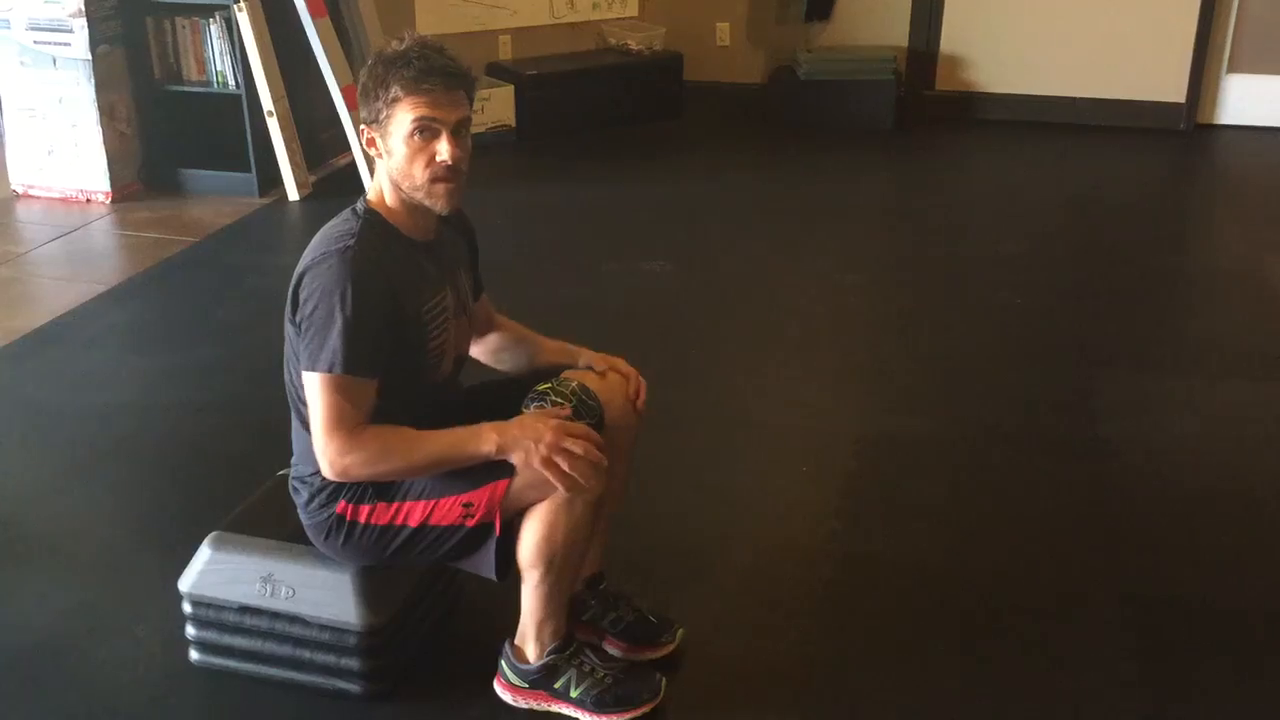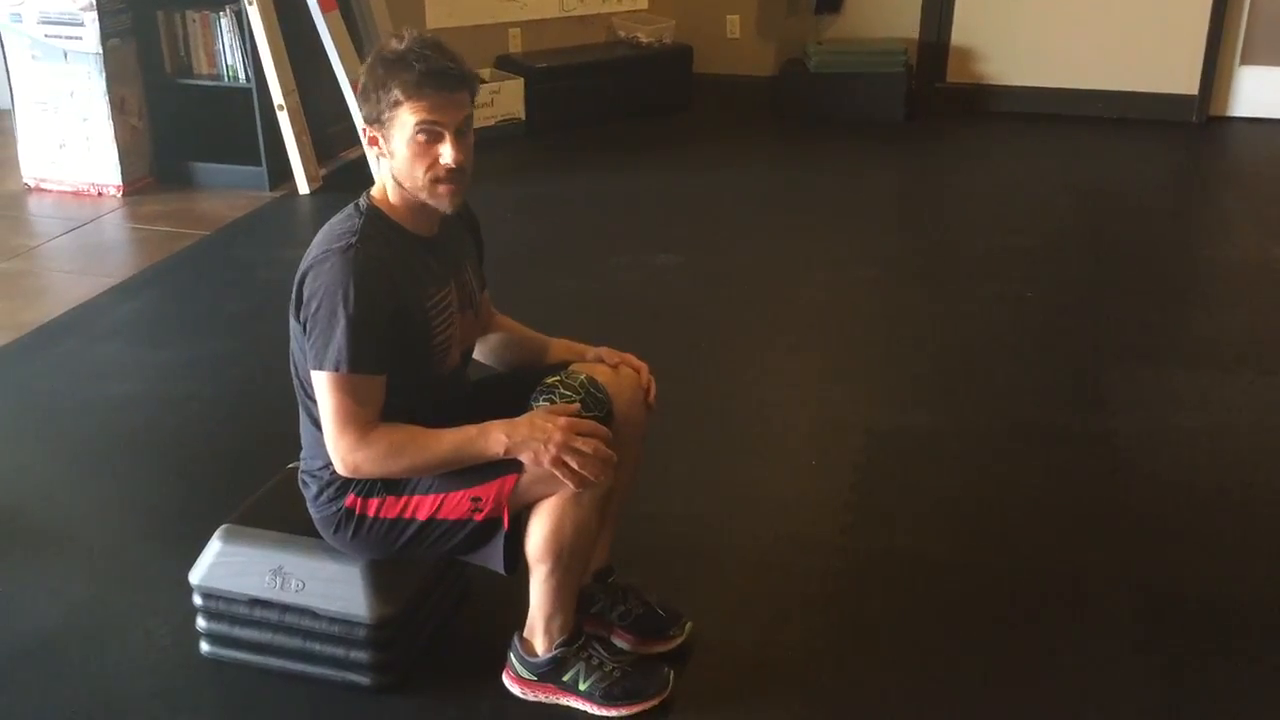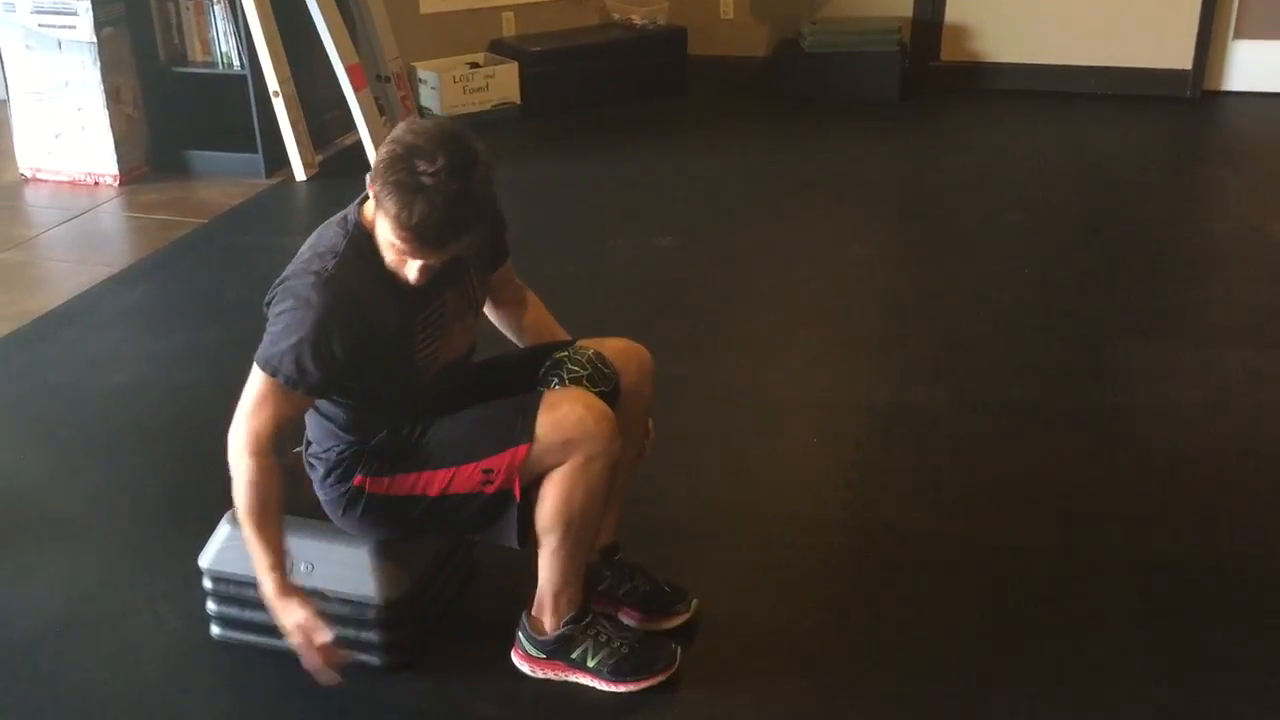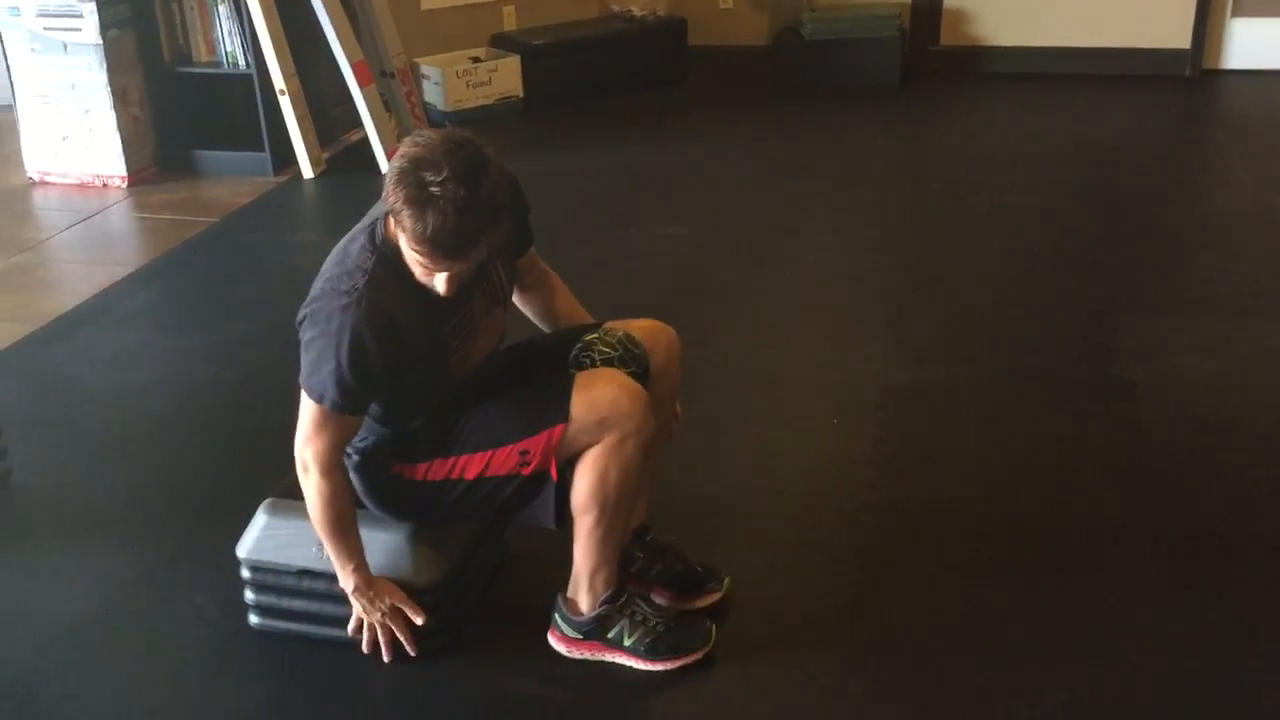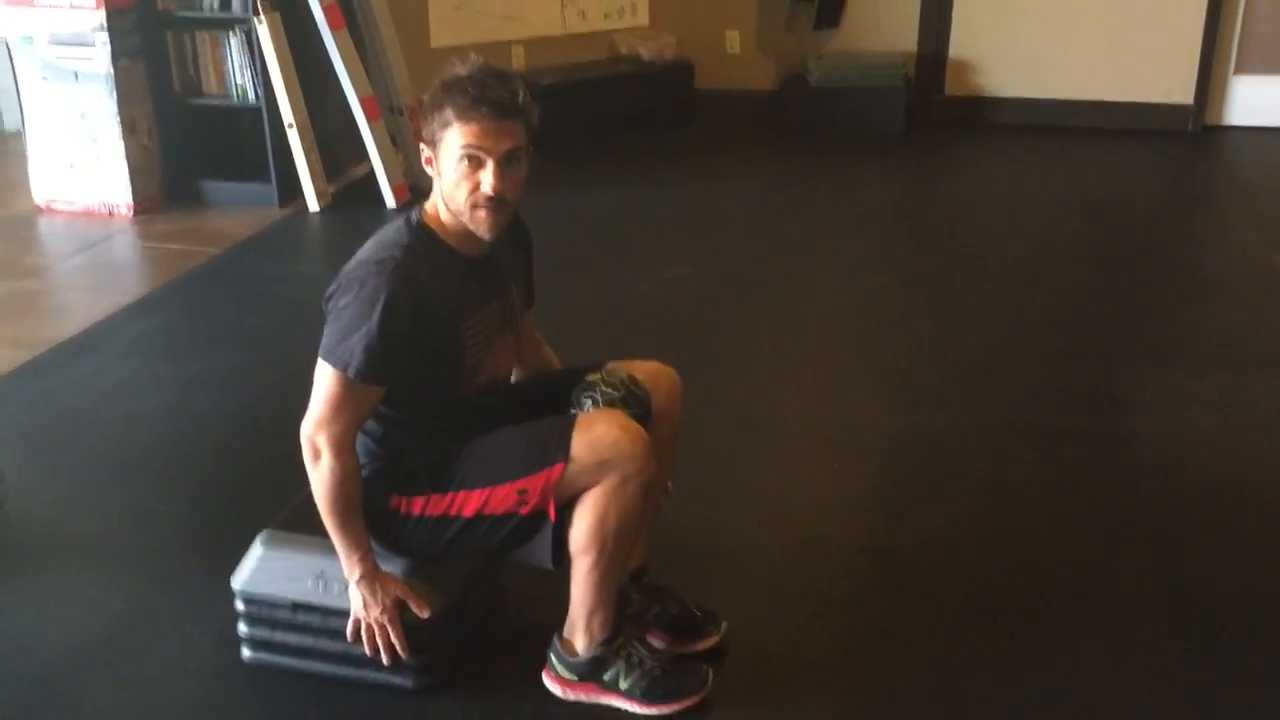
dt=1s
person 1, frame 1
left shoulder: (446, 222)
right shoulder: (349, 269)
left elbow: (481, 330)
right elbow: (341, 453)
left wrist: (572, 355)
right wrist: (501, 438)
left hip: (425, 430)
right hip: (358, 495)
left knee: (610, 396)
right knee: (570, 469)
left ankle: (582, 593)
right ankle: (537, 661)
person 1, frame 2
left shoulder: (451, 216)
right shoulder: (350, 268)
left elbow: (481, 330)
right elbow: (354, 450)
left wrist: (586, 354)
right wrist: (510, 438)
left hip: (436, 422)
right hip: (364, 491)
left knee: (619, 391)
right knee: (574, 466)
left ankle: (590, 585)
right ankle: (546, 655)
person 1, frame 3
left shoulder: (458, 220)
right shoulder: (325, 294)
left elbow: (509, 298)
right elbow: (250, 441)
left wrist: (586, 372)
right wrist: (279, 589)
left hip: (441, 397)
right hip: (370, 464)
left knee: (628, 364)
right knee: (585, 428)
left ankle: (594, 563)
right ankle: (553, 632)
person 1, frame 4
left shoulder: (494, 195)
right shoulder: (354, 309)
left elbow: (531, 279)
right elbow: (317, 455)
left wrist: (610, 353)
right wrist: (358, 583)
left hip: (476, 382)
right hip: (408, 453)
left knee: (655, 347)
right knee: (621, 409)
left ankle: (627, 547)
right ankle: (589, 613)
person 1, frame 5
left shoulder: (504, 232)
right shoulder: (389, 281)
right elbow: (323, 438)
left wrist: (592, 408)
right wrist: (364, 576)
left hip: (476, 419)
right hip: (410, 483)
left knee: (655, 387)
right knee: (620, 448)
left ankle: (624, 586)
right ankle: (585, 655)
